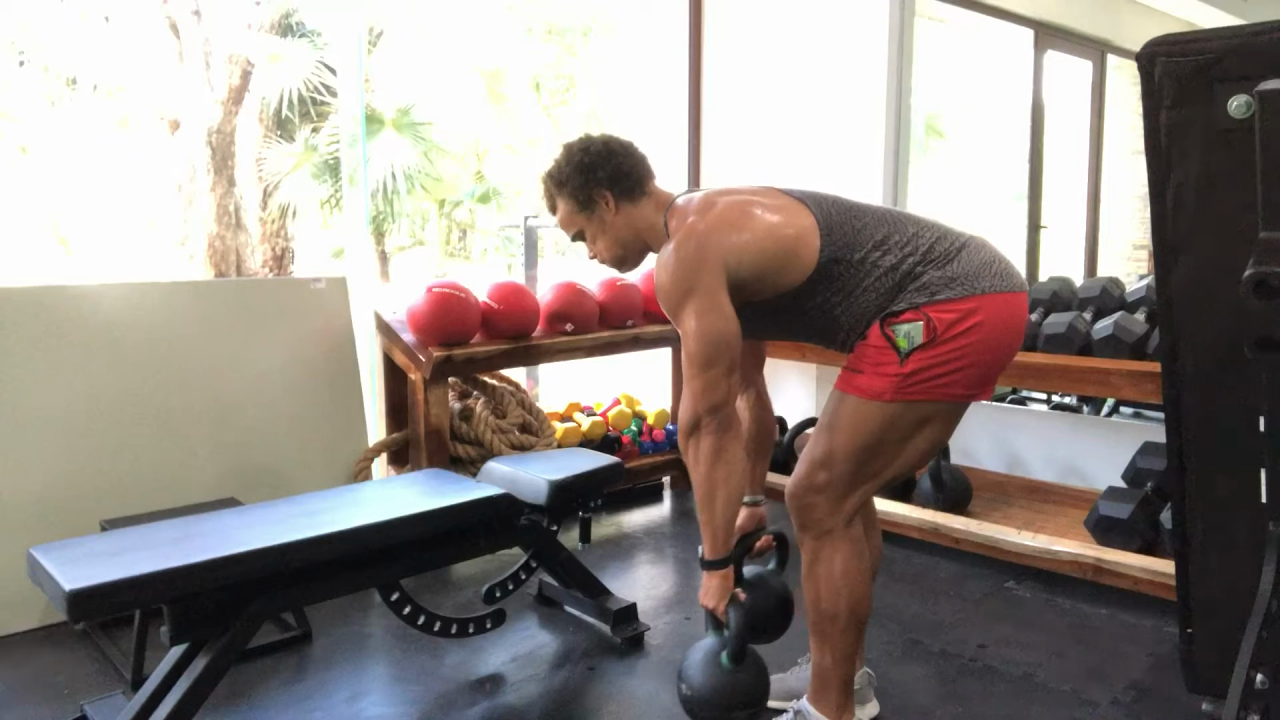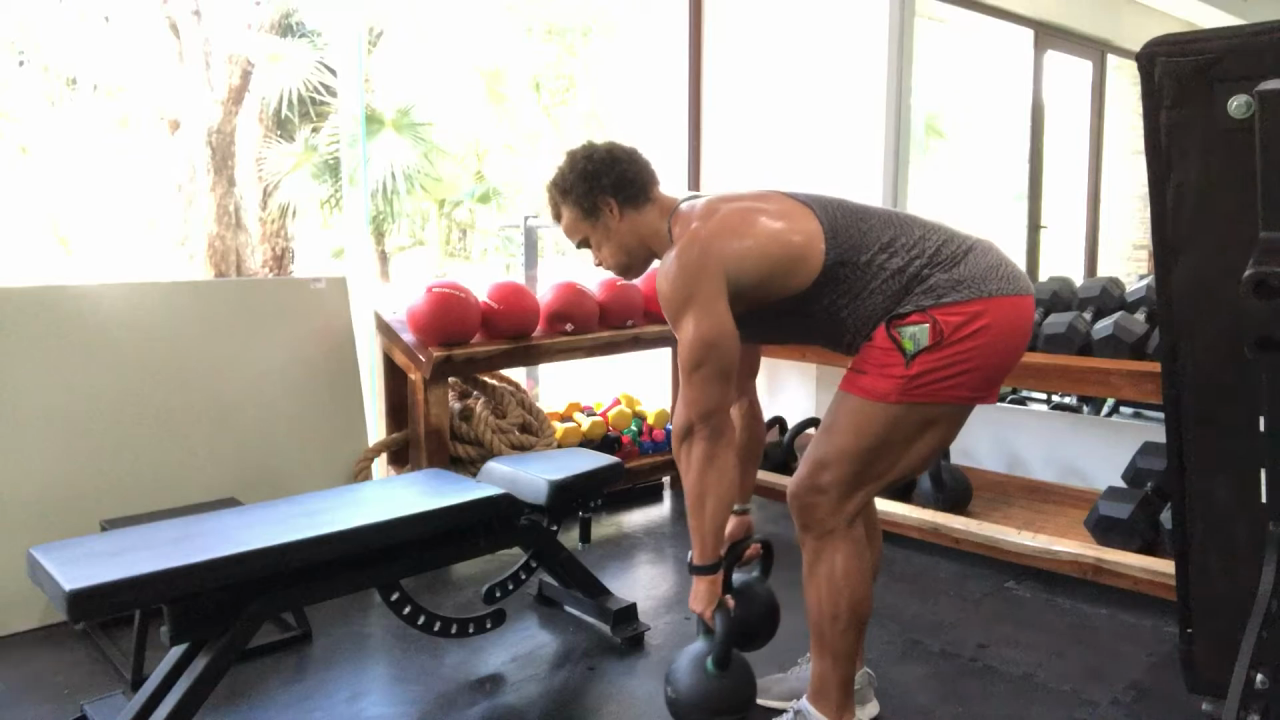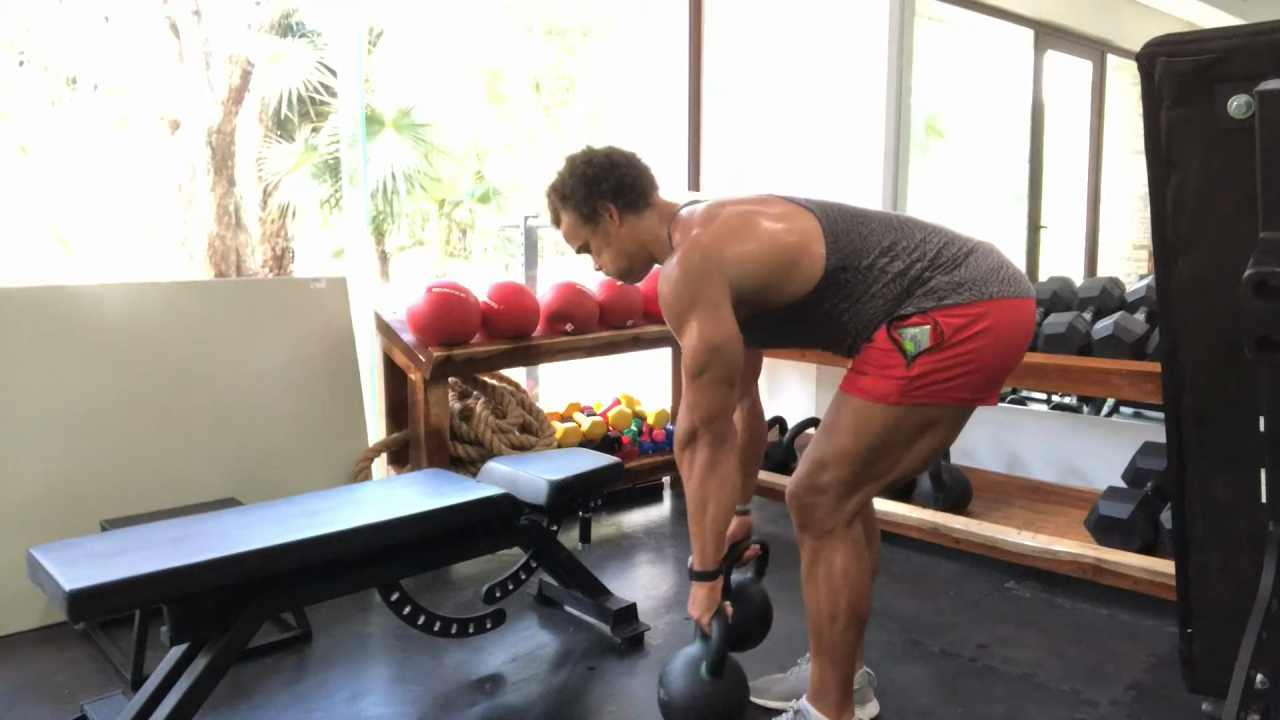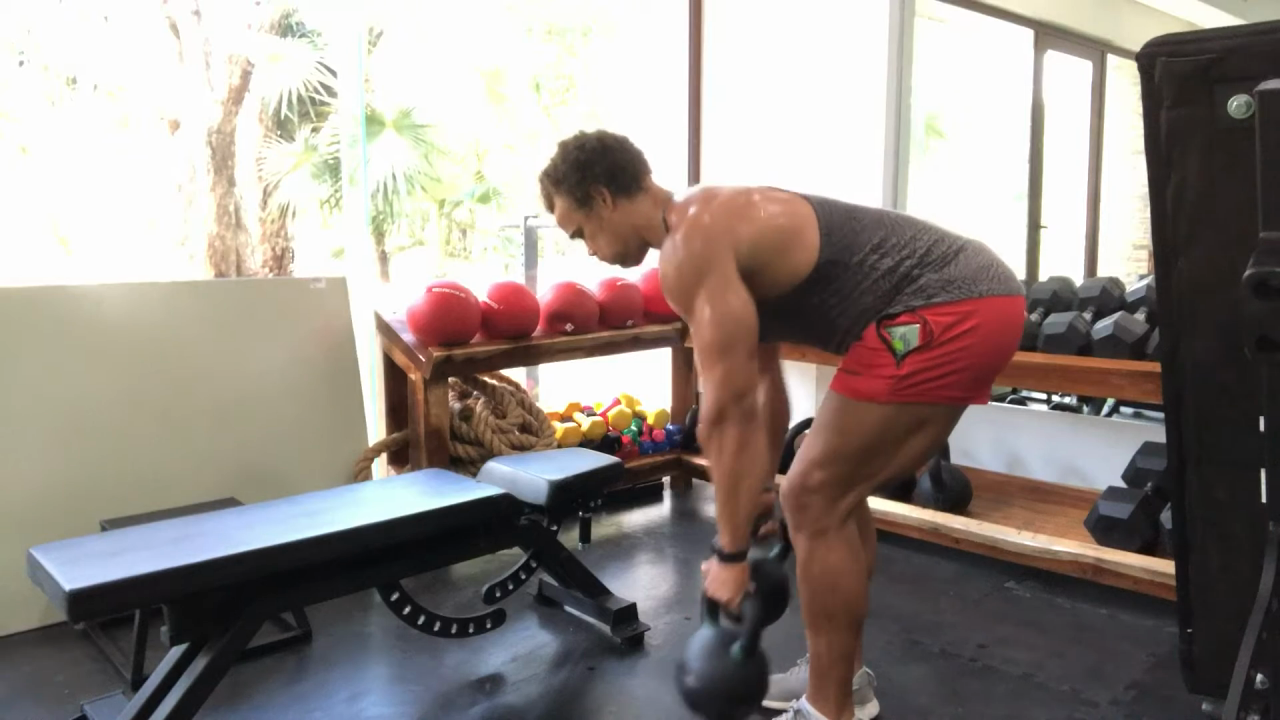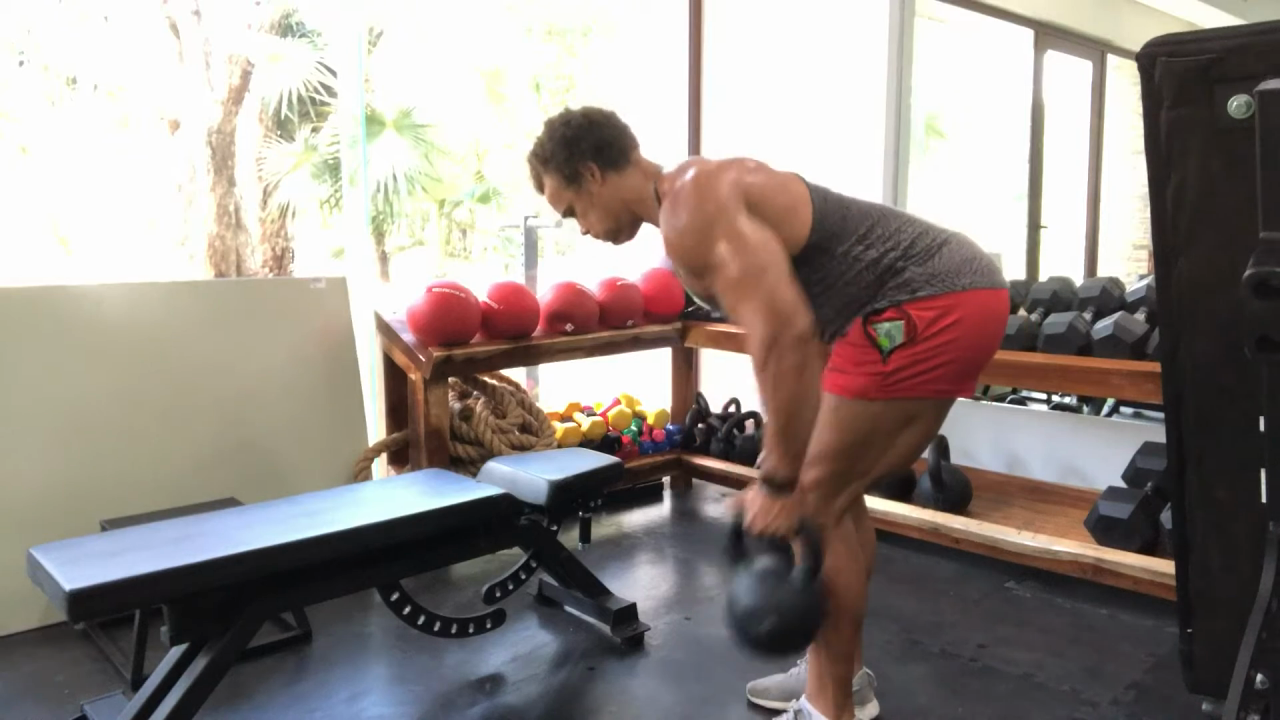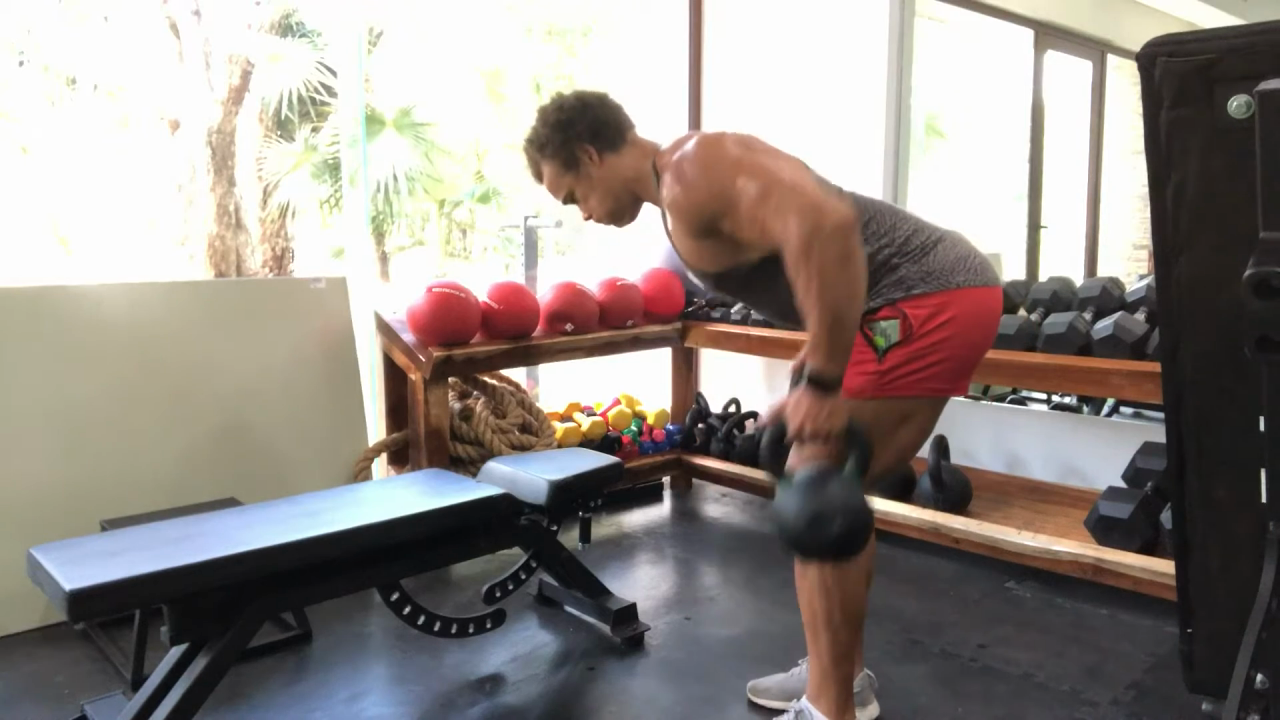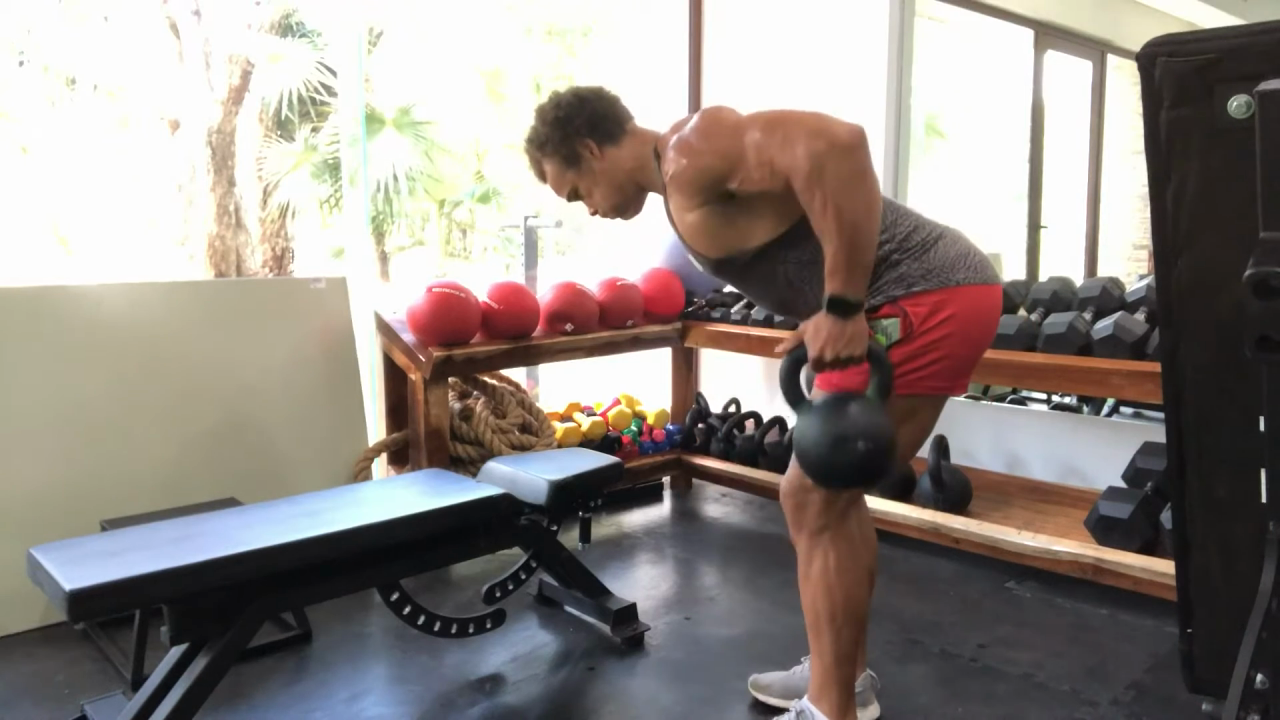
dt=0.2s
person 1, frame 1
left shoulder: (686, 254)
right shoulder: (709, 228)
left elbow: (706, 420)
right elbow: (745, 391)
left wrist: (716, 562)
right wrist: (751, 500)
left hip: (952, 310)
right hip: (972, 294)
left knee: (820, 501)
right knee: (841, 492)
person 1, frame 2
left shoulder: (688, 261)
right shoulder: (711, 235)
left elbow: (699, 427)
right elbow: (737, 400)
left wrist: (705, 568)
right wrist: (739, 509)
left hip: (958, 311)
right hip: (979, 298)
left knee: (822, 503)
right knee: (841, 491)
person 1, frame 3
left shoulder: (690, 266)
right shoulder: (712, 238)
left elbow: (701, 432)
right elbow: (739, 403)
left wrist: (704, 573)
right wrist: (740, 511)
left hip: (958, 314)
right hip: (979, 300)
left knee: (819, 502)
right knee: (838, 492)
person 1, frame 4
left shoulder: (690, 248)
right shoulder: (708, 226)
left elbow: (726, 412)
right elbow: (759, 384)
left wrist: (730, 552)
right wrist: (755, 497)
left hip: (948, 313)
right hip: (968, 299)
left knee: (815, 501)
right knee: (833, 491)
person 1, frame 5
left shoulder: (689, 210)
right shoulder: (696, 198)
left elbow: (787, 333)
right elbow: (784, 323)
left wrist: (777, 483)
right wrist: (782, 462)
left hip: (933, 305)
right hip: (954, 293)
left knee: (813, 499)
right knee: (829, 490)
person 1, frame 6
left shoulder: (690, 175)
right shoulder: (692, 185)
left elbow: (827, 224)
left wrist: (820, 385)
right wrist: (814, 378)
left hip: (925, 304)
right hip: (946, 291)
person 1, frame 7
left shoulder: (691, 154)
right shoulder: (694, 174)
left elbow: (837, 146)
left wrist: (841, 310)
right wrist: (835, 310)
left hip: (925, 299)
right hip: (943, 290)
left knee: (813, 500)
right knee: (832, 493)
